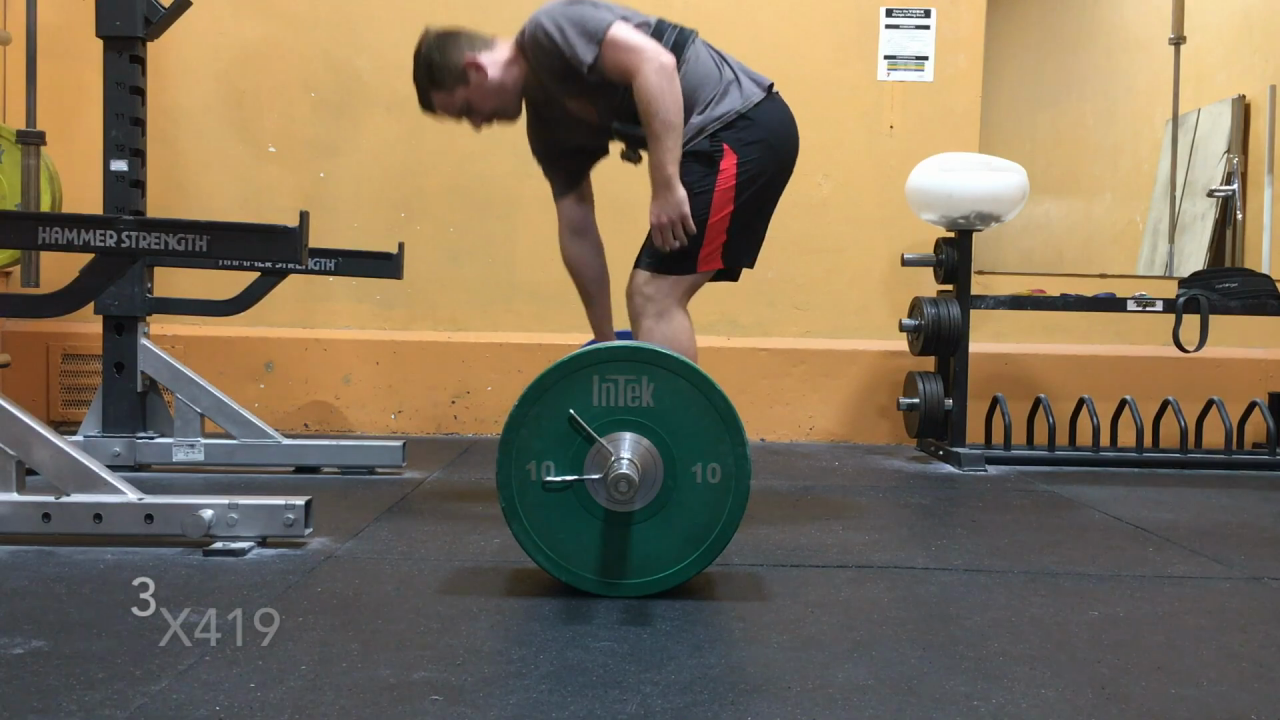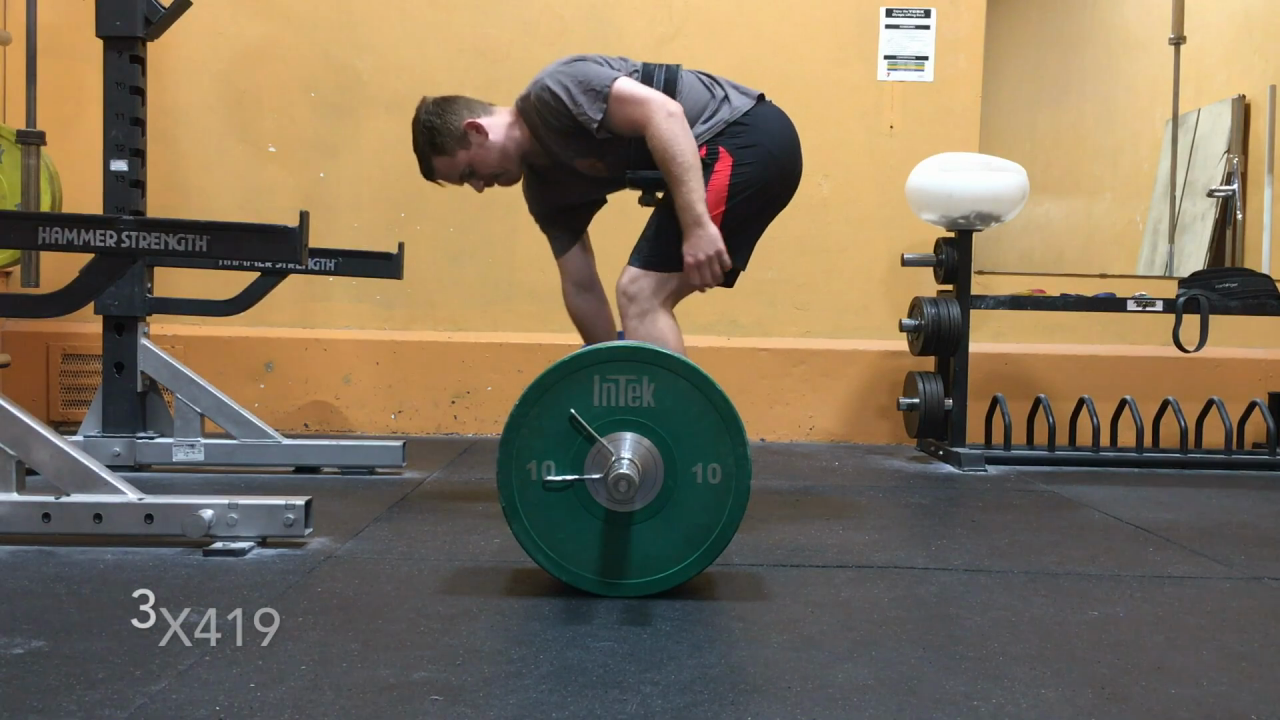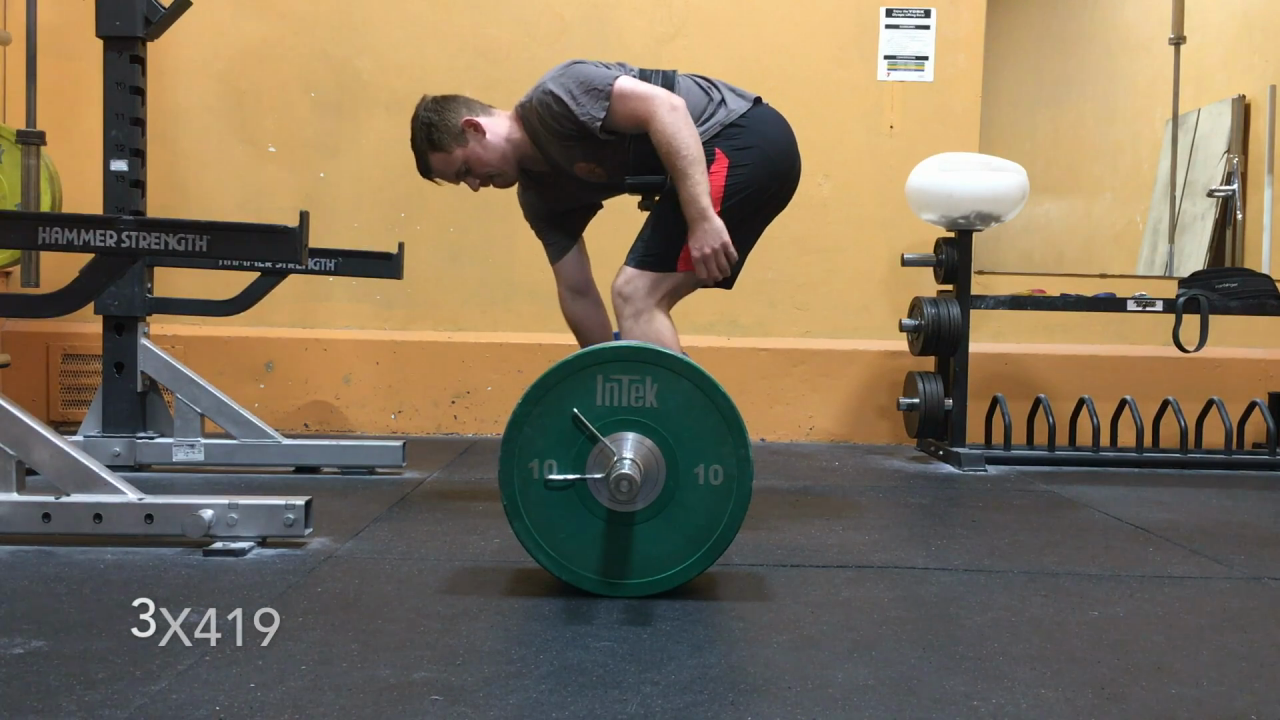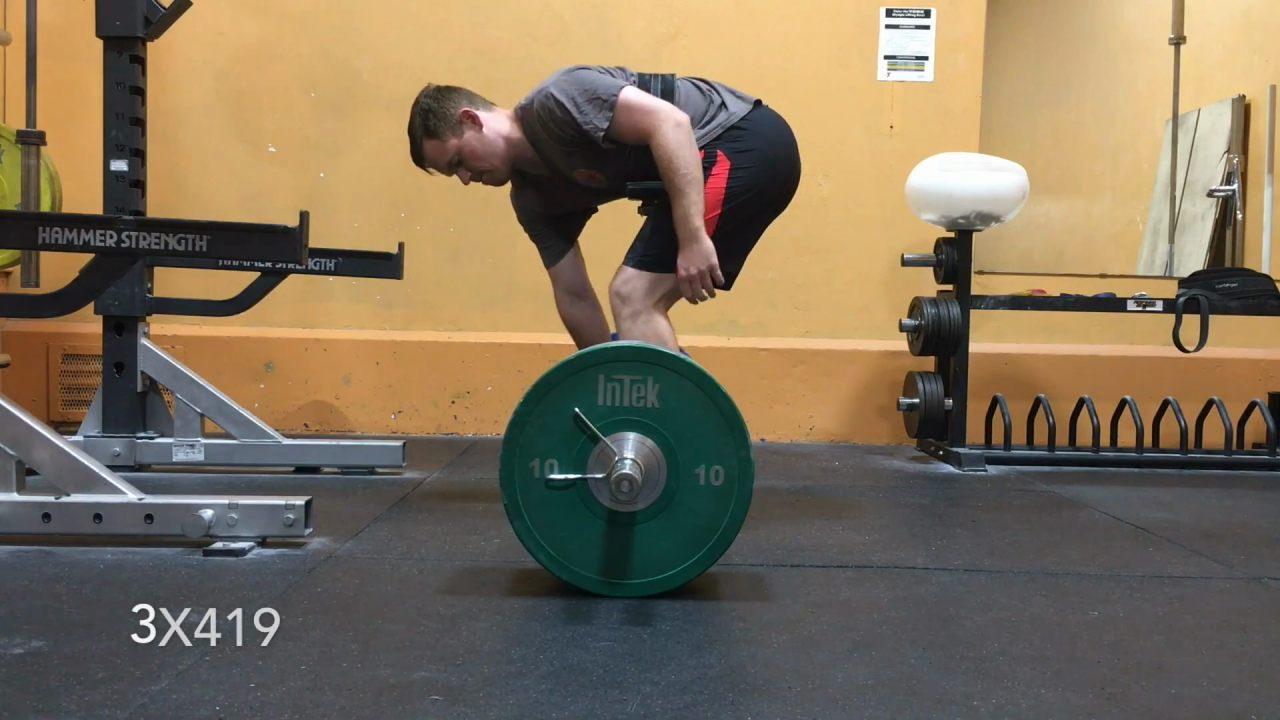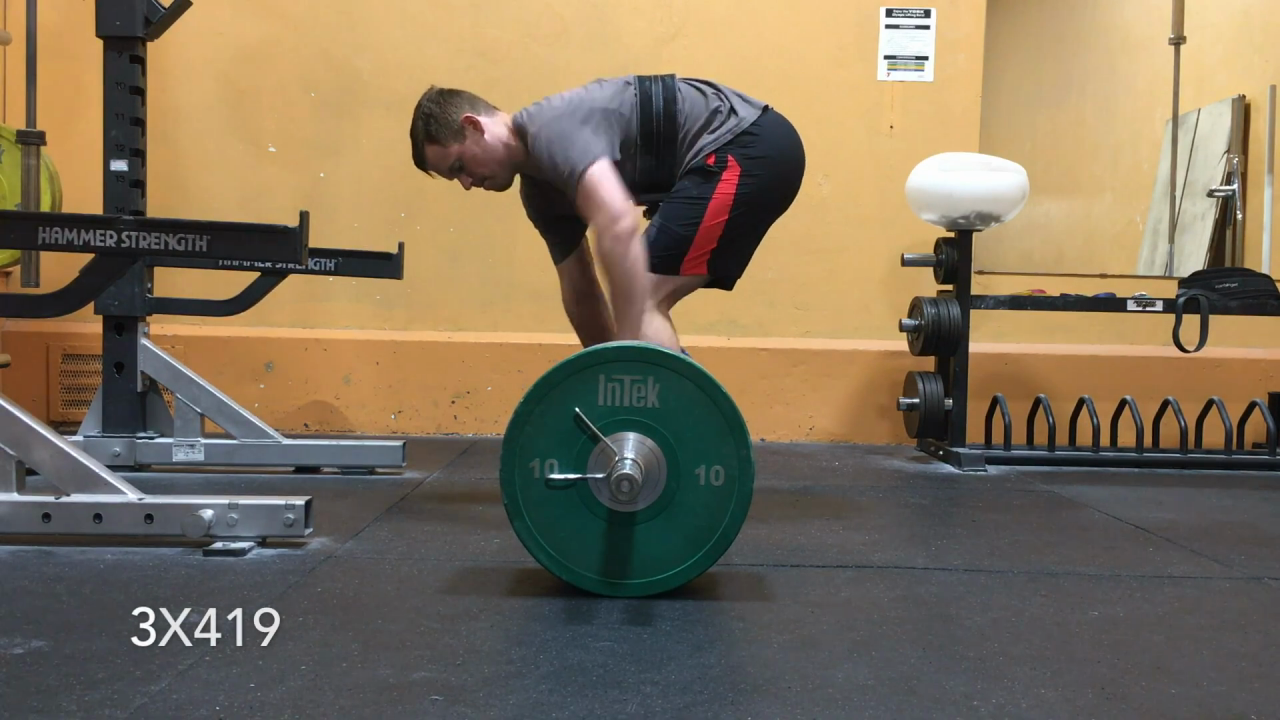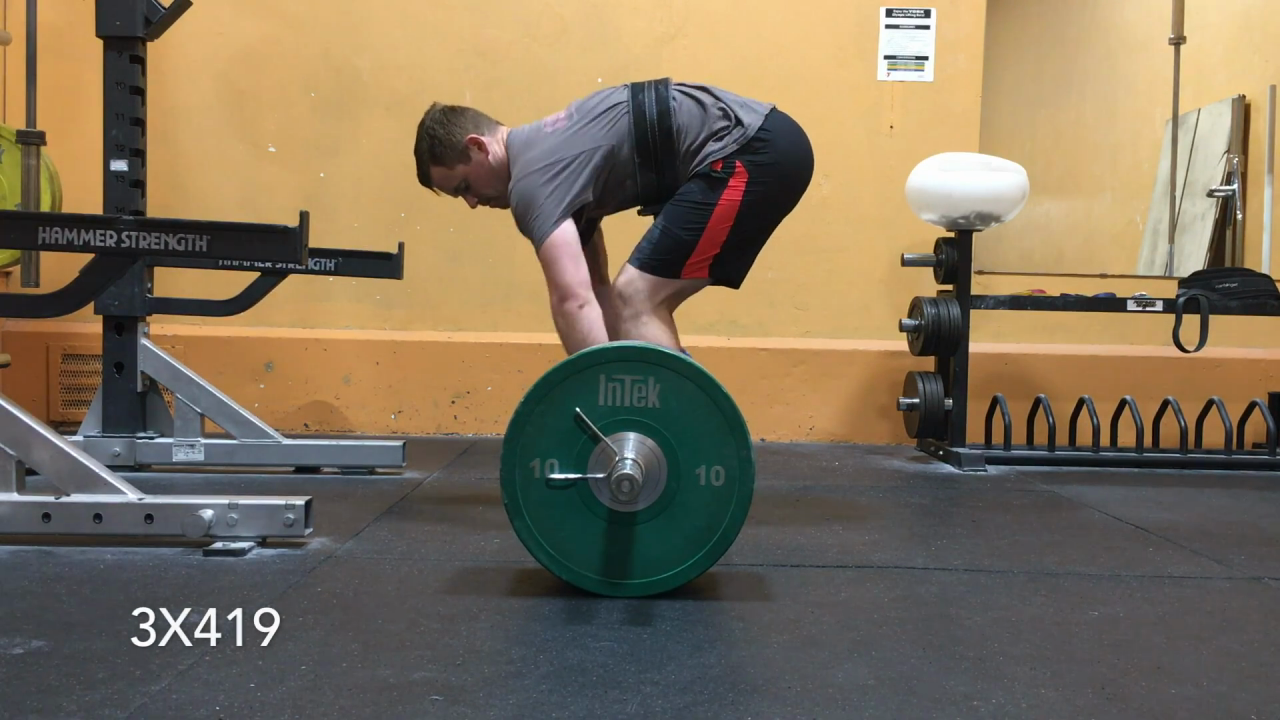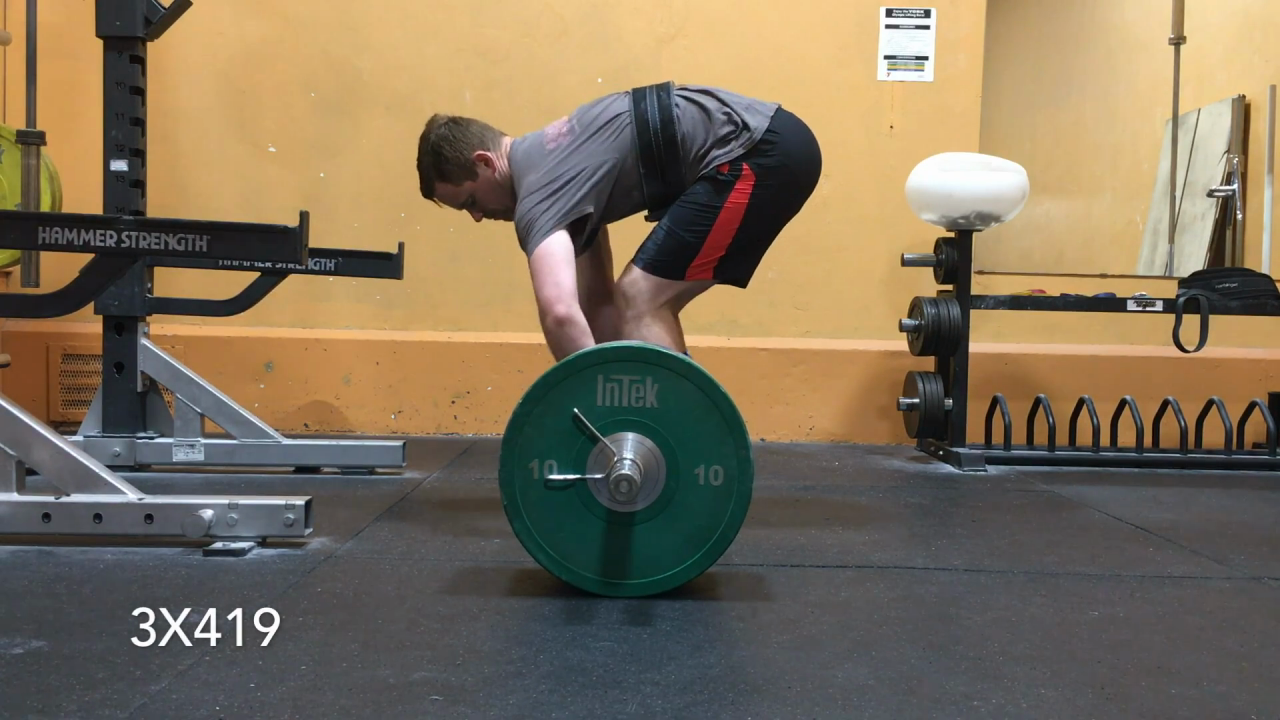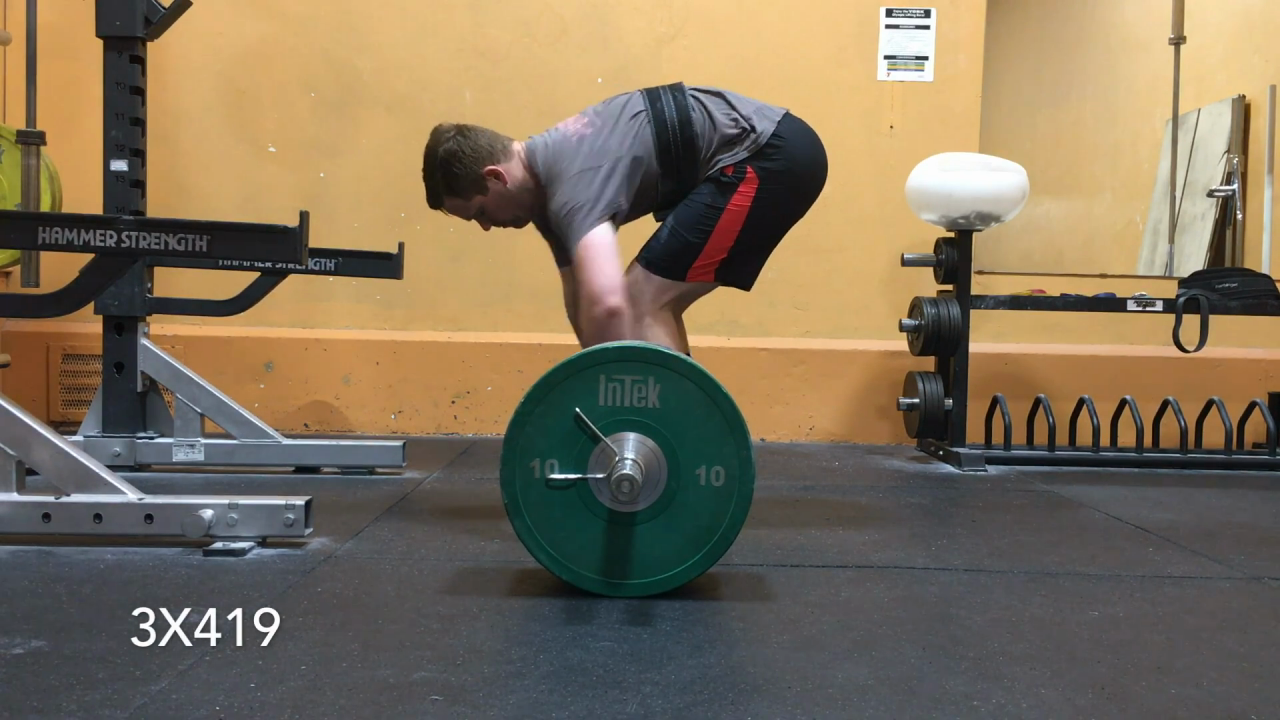
dt=0.3s
person 1, frame 1
left shoulder: (547, 34)
right shoulder: (546, 121)
left elbow: (656, 64)
right elbow: (577, 233)
left wrist: (665, 188)
right wrist: (605, 339)
left hip: (743, 128)
right hip: (738, 134)
left knee: (653, 295)
right knee: (656, 298)
person 1, frame 2
left shoulder: (552, 94)
right shoulder: (547, 182)
left elbow: (662, 112)
right elbow: (581, 287)
left wrist: (695, 226)
left hip: (747, 136)
left knee: (640, 294)
right knee: (646, 299)
person 1, frame 3
left shoulder: (553, 98)
right shoulder: (540, 191)
left elbow: (666, 107)
right elbow: (577, 293)
left wrist: (702, 219)
left hip: (746, 140)
right hip: (750, 150)
left knee: (636, 294)
right knee: (643, 299)
person 1, frame 4
left shoulder: (554, 103)
right shoulder: (534, 193)
left elbow: (669, 122)
right elbow: (573, 295)
left wrist: (692, 239)
left hip: (747, 143)
left knee: (633, 295)
right knee: (640, 300)
person 1, frame 5
left shoulder: (549, 133)
right shoulder: (539, 182)
left elbow: (620, 223)
right elbow: (579, 288)
left hip: (750, 146)
left knee: (637, 296)
right knee: (641, 301)
person 1, frame 6
left shoulder: (534, 177)
right shoulder: (555, 164)
left elbow: (573, 301)
right elbow: (594, 293)
left hip: (755, 153)
right hip: (763, 148)
left knee: (637, 298)
right knee: (644, 301)
person 1, frame 7
left shoulder: (540, 188)
right shoulder: (557, 169)
left elbow: (559, 311)
right elbow: (597, 300)
left hip: (763, 152)
right hip: (772, 146)
left knee: (641, 300)
right knee: (650, 302)
person 1, frame 8
left shoulder: (570, 180)
right shoulder: (551, 173)
left elbow: (607, 304)
right elbow: (600, 299)
left hip: (770, 155)
right hip: (775, 151)
left knee: (644, 301)
right knee: (653, 304)
